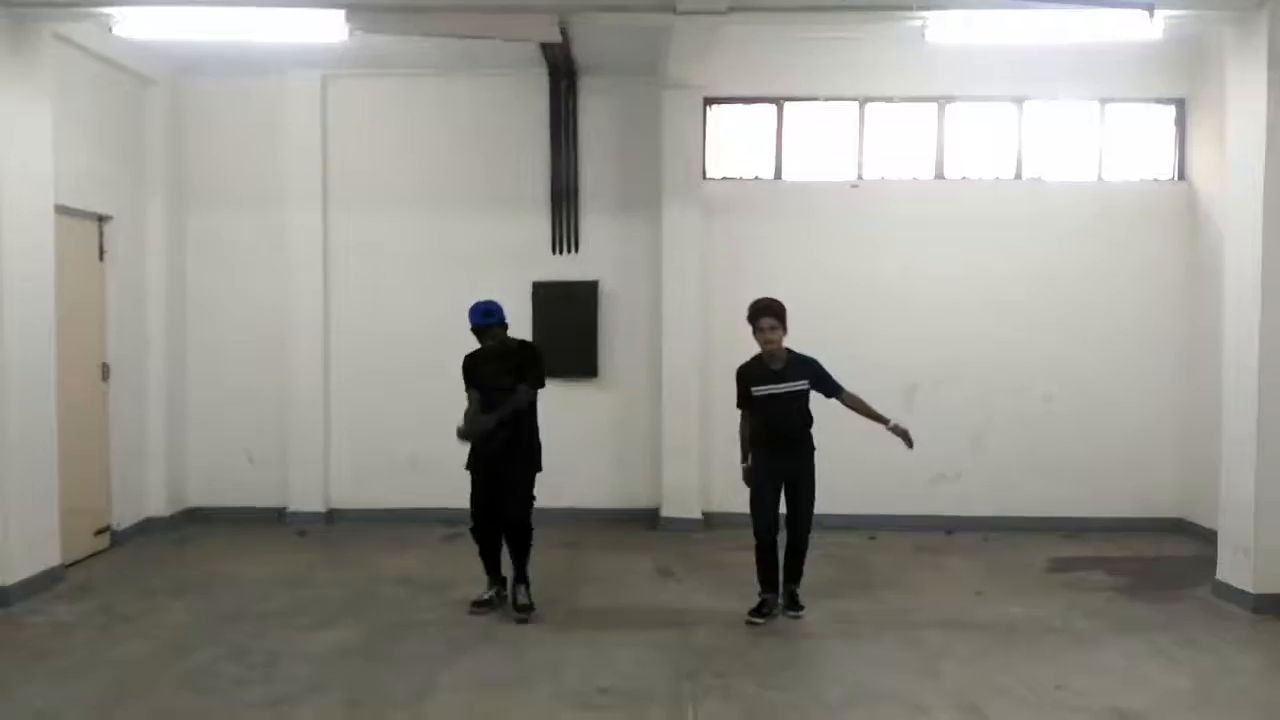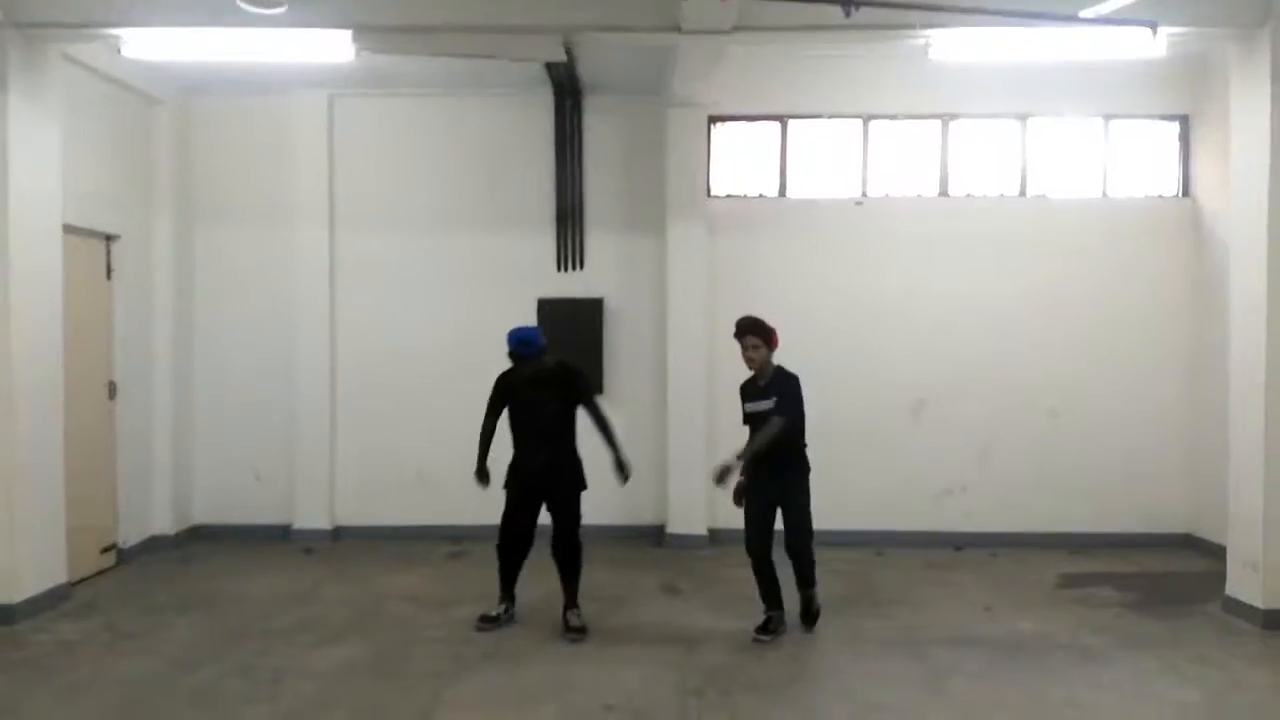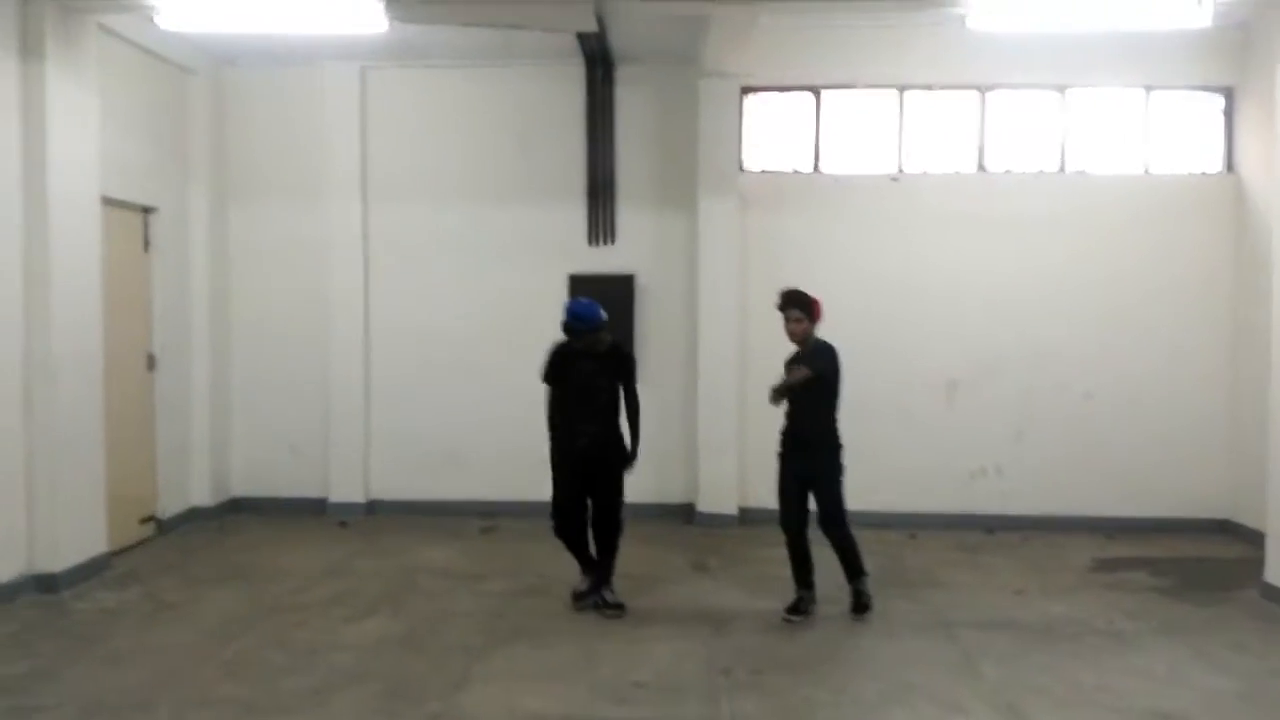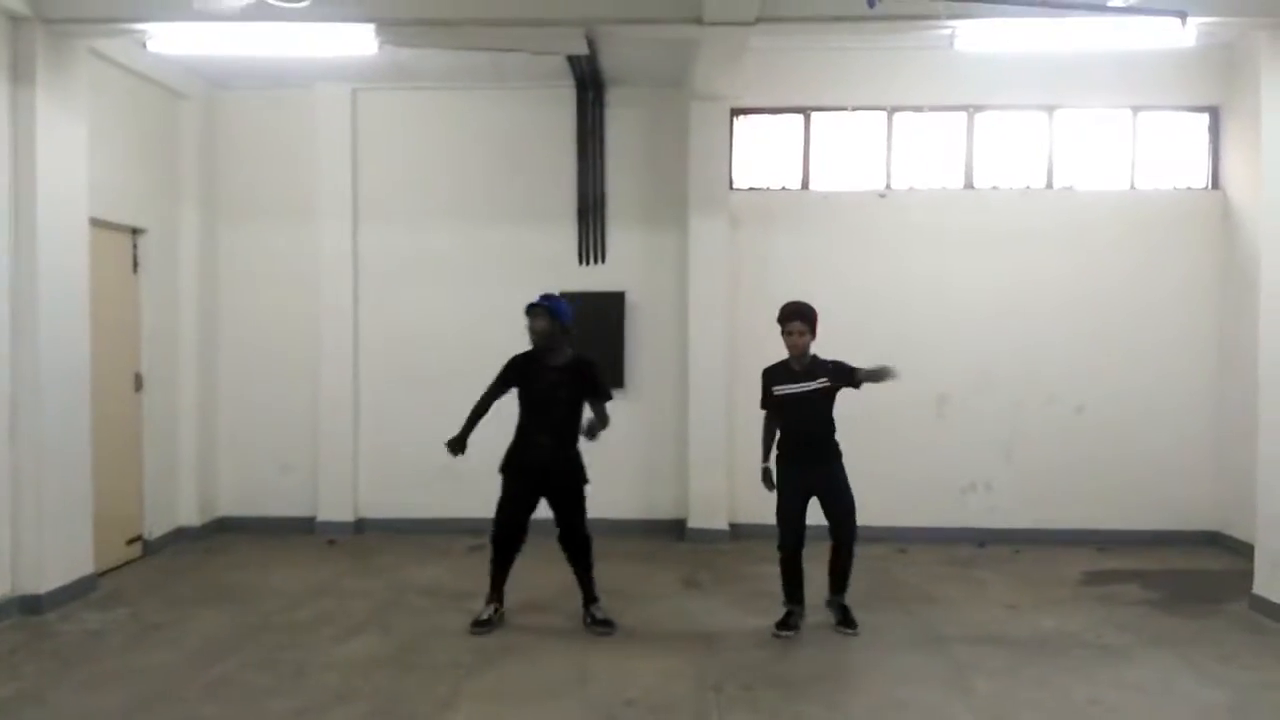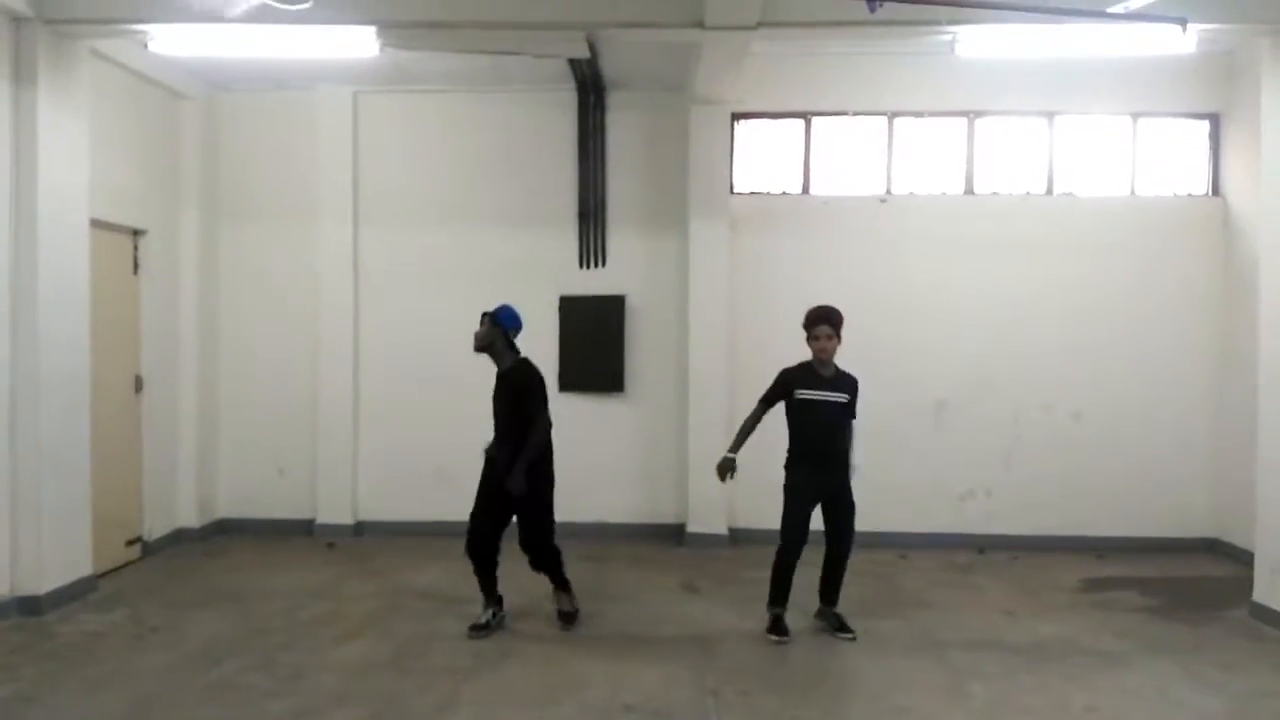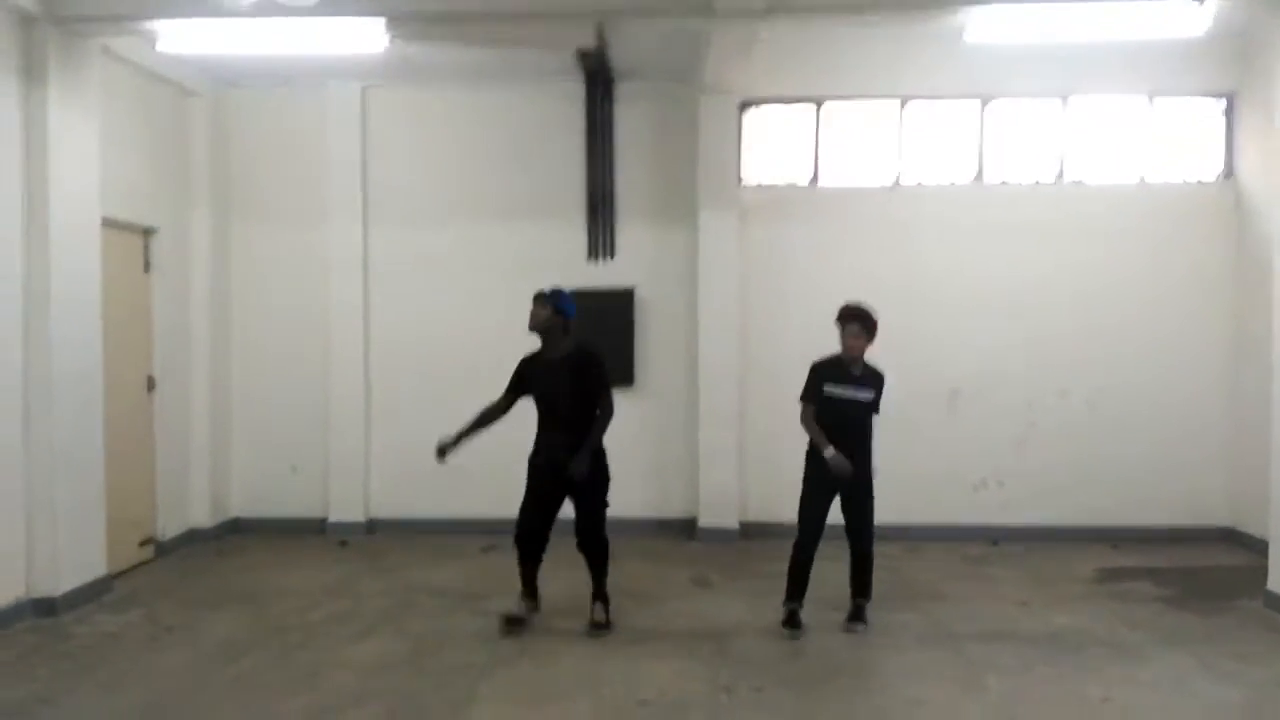
dt=0.4s
person 1, frame 1
left shoulder: (807, 366)
right shoulder: (747, 373)
left elbow: (845, 397)
right elbow: (747, 418)
left wrist: (888, 423)
right wrist: (745, 462)
left hip: (801, 458)
right hip: (764, 460)
left knee: (800, 529)
right knee: (764, 530)
left ankle: (791, 589)
right ankle: (769, 596)
person 1, frame 2
left shoulder: (788, 383)
right shoulder: (747, 389)
left elbow: (773, 428)
left wrist: (736, 461)
right wrist: (744, 478)
left hip: (792, 476)
right hip: (759, 478)
left knee: (798, 544)
right knee: (756, 548)
left ankle: (808, 594)
right ankle: (775, 613)
person 1, frame 3
left shoulder: (824, 353)
right shoulder: (795, 361)
left elbow: (792, 380)
left wrist: (778, 391)
left hip: (823, 453)
right hip: (793, 453)
left knee: (833, 522)
right knee: (792, 526)
left ankle: (859, 584)
right ankle: (805, 593)
person 1, frame 4
left shoulder: (829, 369)
right shoulder: (772, 375)
left elbow: (863, 375)
left wrist: (880, 372)
right wrist: (766, 462)
left hip: (828, 465)
right hip: (791, 470)
left knee: (845, 535)
right knee: (790, 542)
left ankle: (838, 599)
right ankle: (794, 608)
person 1, frame 5
left shoulder: (848, 384)
right shoulder: (792, 377)
right elbow: (758, 412)
left wrist: (847, 467)
right wrist: (732, 453)
left hip: (837, 476)
right hip: (800, 474)
left knee: (841, 544)
right knee: (792, 544)
left ankle: (828, 609)
right ankle: (777, 611)
person 1, frame 6
left shoulder: (876, 379)
right shoulder: (821, 370)
right elbow: (806, 416)
right wrist: (828, 450)
left hip: (859, 468)
right hip: (823, 465)
left knee: (862, 539)
right knee: (807, 537)
left ankle: (859, 603)
right ankle: (792, 606)
person 2, frame 1
left shoulder: (526, 354)
right shoulder: (472, 362)
left elbow: (524, 398)
right elbow: (474, 404)
left wrist: (492, 419)
right wrist: (468, 426)
left hip: (521, 450)
right hip: (485, 451)
left knee: (516, 518)
right knee: (483, 520)
left ankle: (521, 584)
right ankle: (495, 586)
person 2, frame 2
left shoulder: (567, 376)
right shoulder: (507, 381)
left elbow: (595, 413)
right elbow: (490, 420)
left wrist: (617, 454)
right wrist: (481, 463)
left hip: (564, 471)
right hip: (524, 471)
left knee: (566, 540)
right knee: (511, 538)
left ankle: (571, 609)
right ankle: (506, 603)
person 2, frame 3
left shoulder: (620, 356)
right shoulder: (562, 354)
left elbow: (630, 397)
right elbow: (554, 399)
left wrist: (635, 444)
right wrist: (555, 441)
left hip: (608, 449)
right hip: (569, 450)
left knee: (607, 519)
right knee: (566, 518)
left ankle: (604, 586)
right ankle: (588, 571)
person 2, frame 4
left shoulder: (582, 369)
right shoulder: (522, 364)
left elbow: (602, 413)
right elbow: (490, 396)
left wrist: (595, 426)
right wrist: (464, 434)
left hip: (563, 465)
right hip: (522, 462)
left knee: (575, 536)
right knee: (505, 533)
left ankle: (591, 604)
right ankle: (494, 604)
person 2, frame 5
left shoulder: (525, 374)
right shoulder: (502, 373)
left elbow: (541, 425)
left wrist: (520, 471)
left hip: (529, 473)
right hip: (498, 469)
left knee: (537, 543)
right knee: (479, 540)
left ankle: (563, 591)
right ankle: (493, 606)
person 2, frame 6
left shoulder: (585, 359)
right shoulder: (531, 365)
left elbow: (606, 409)
right elbow: (502, 406)
left wrist: (587, 454)
right wrist: (458, 438)
left hip: (585, 459)
right hip: (546, 460)
left knee: (592, 533)
right knee: (529, 532)
left ankle: (599, 602)
right ankle: (528, 598)
